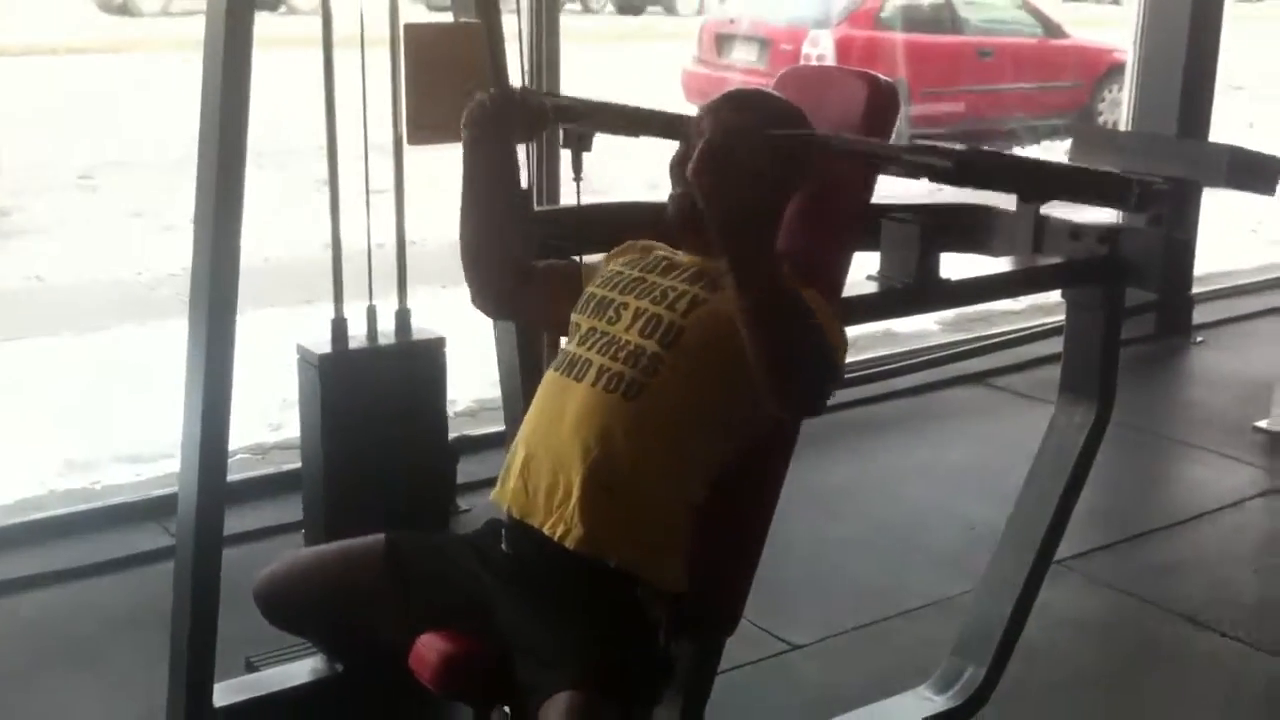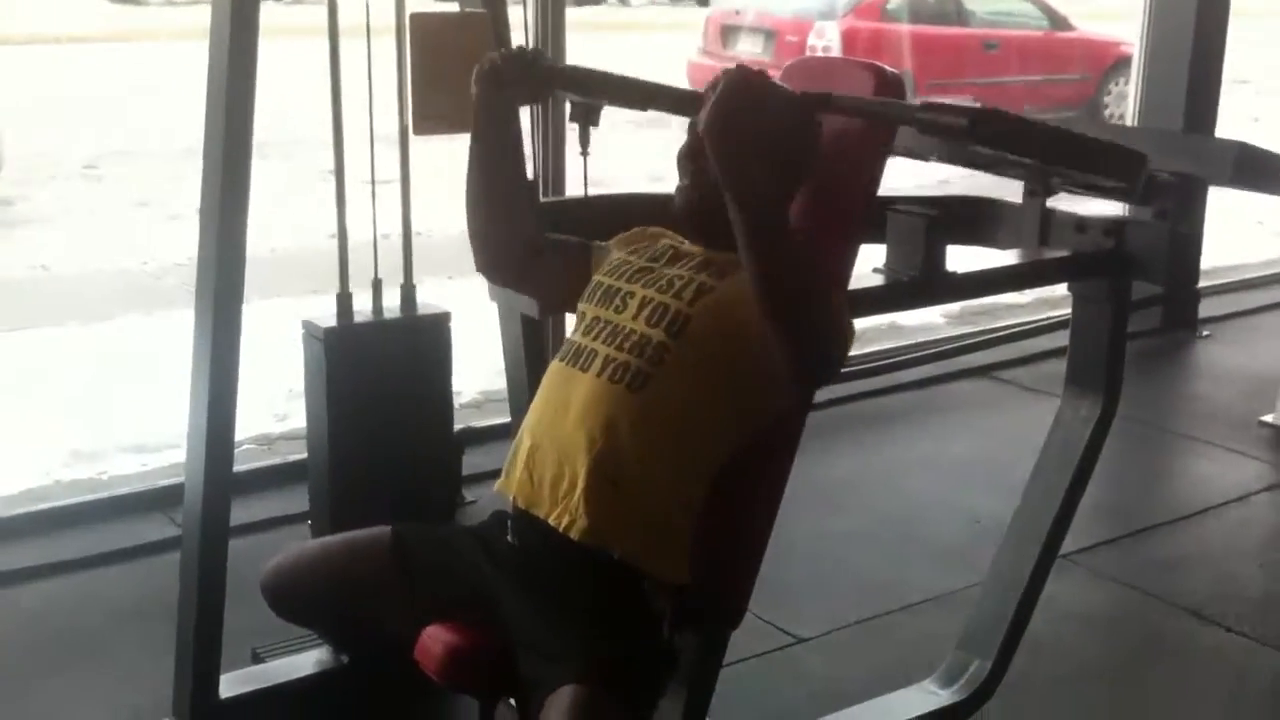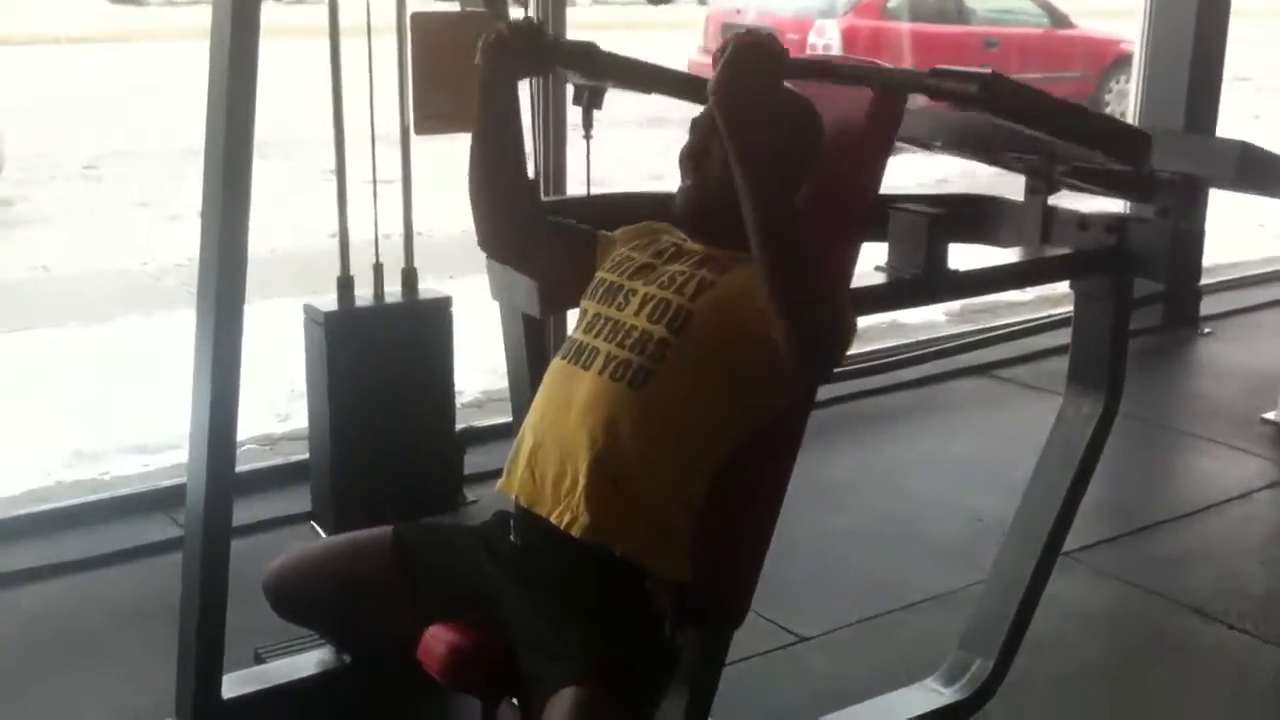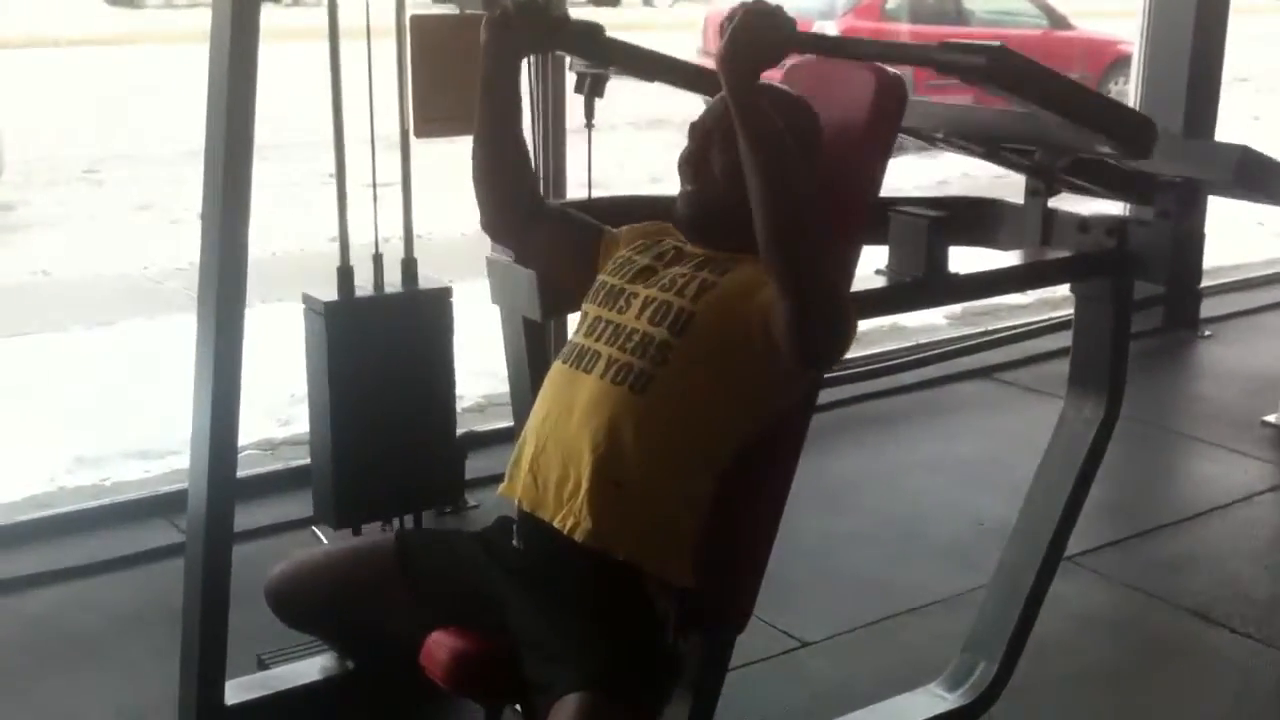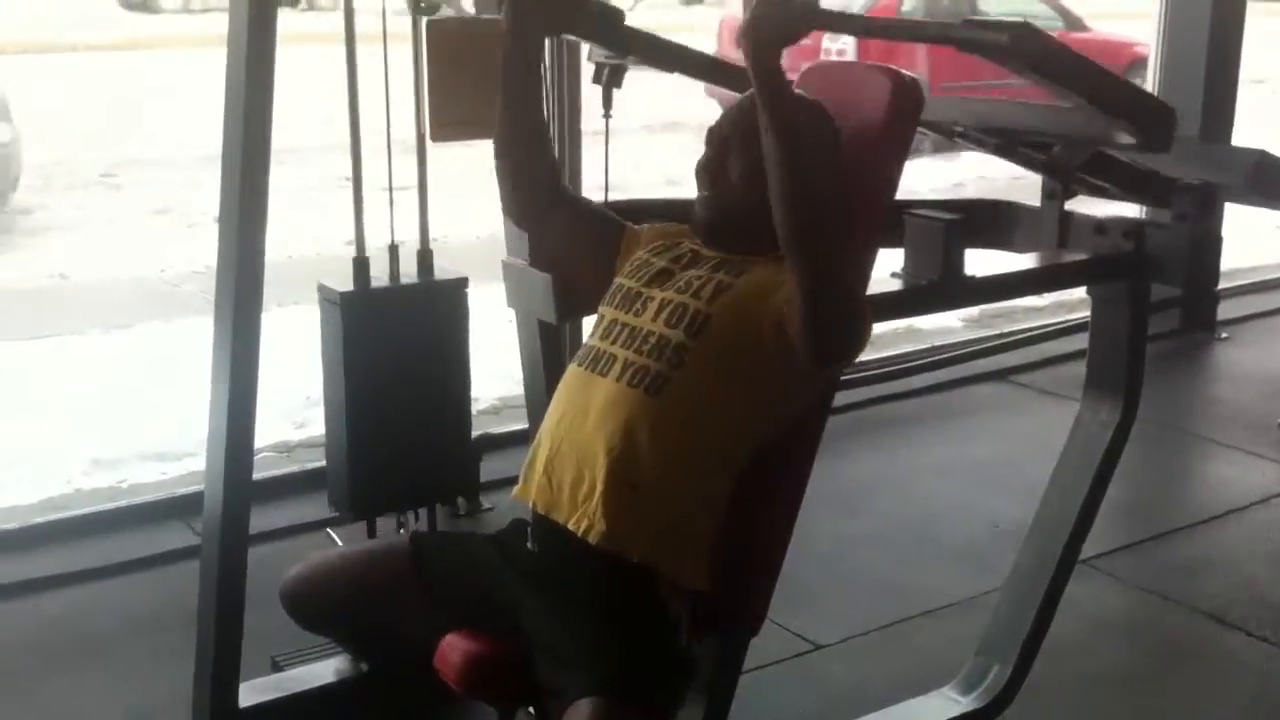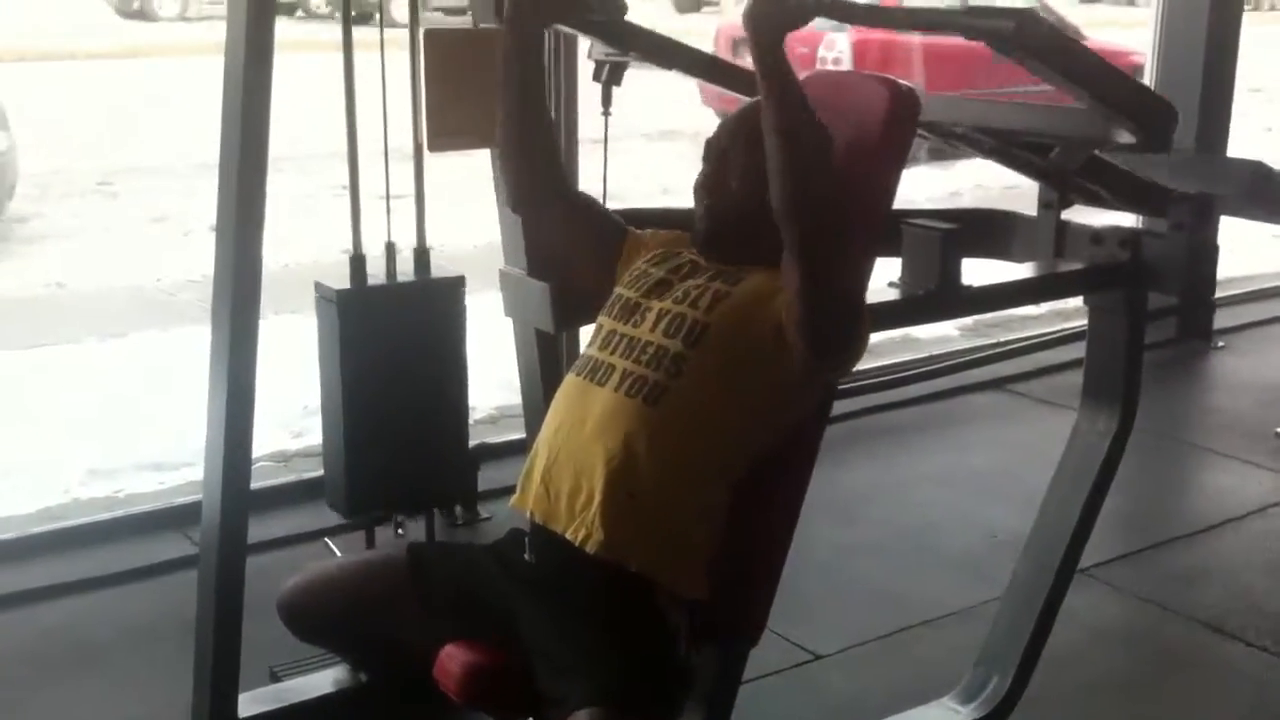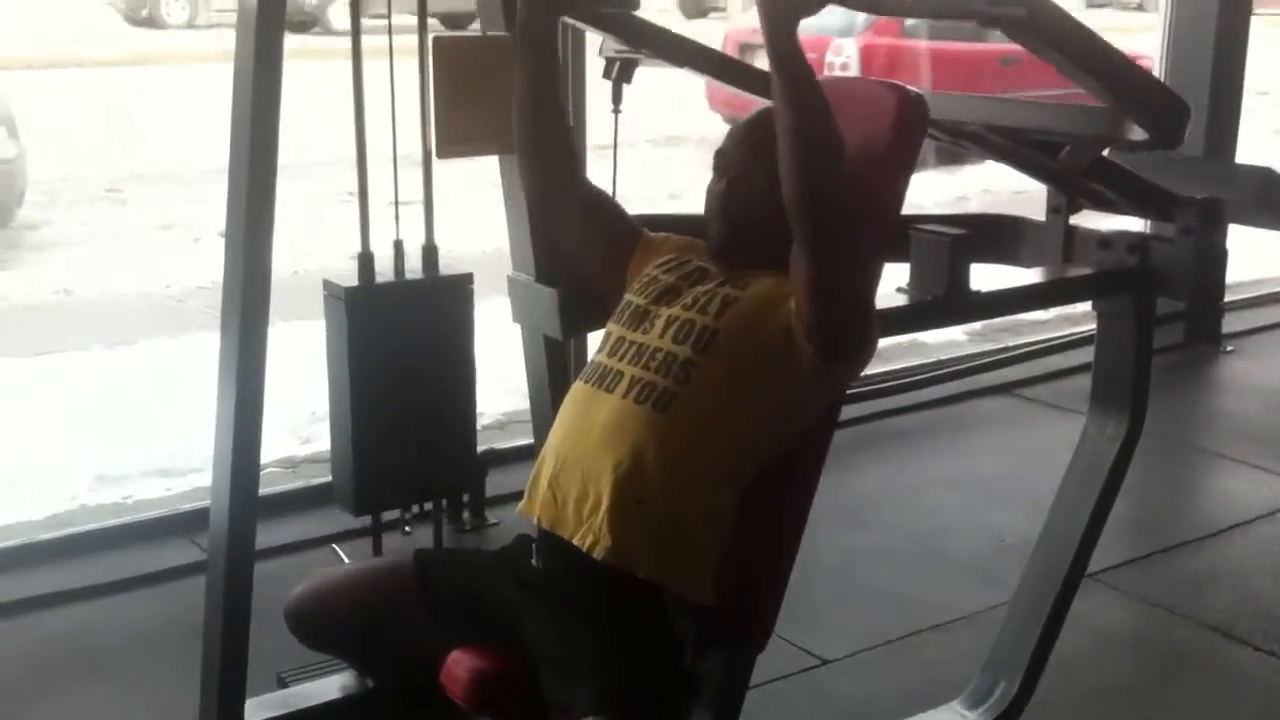
dt=0.1s
person 1, frame 1
left shoulder: (774, 302)
right shoulder: (633, 258)
left elbow: (801, 391)
right elbow: (500, 290)
left wrist: (723, 209)
right wrist: (489, 149)
left hip: (611, 591)
right hip: (505, 545)
right knee: (286, 591)
person 1, frame 2
left shoulder: (773, 285)
right shoulder: (638, 248)
left elbow: (809, 361)
right elbow: (508, 257)
left wrist: (733, 163)
right wrist: (495, 114)
left hip: (617, 584)
right hip: (511, 538)
right knee: (292, 584)
person 1, frame 3
left shoulder: (770, 291)
right shoulder: (640, 243)
left elbow: (812, 339)
right elbow: (509, 235)
left wrist: (743, 116)
right wrist: (498, 83)
left hip: (617, 582)
right hip: (514, 536)
right knee: (292, 582)
person 1, frame 4
left shoulder: (774, 290)
right shoulder: (639, 248)
left elbow: (816, 323)
right elbow: (513, 217)
left wrist: (745, 89)
right wrist: (501, 63)
left hip: (620, 586)
right hip: (515, 541)
right knee: (295, 590)
person 1, frame 5
left shoulder: (791, 300)
right shoulder: (654, 250)
left elbow: (819, 253)
right elbow: (535, 205)
left wrist: (764, 68)
left hip: (633, 590)
right hip: (531, 543)
right knee: (309, 591)
person 1, frame 6
left shoulder: (791, 308)
right shoulder: (653, 258)
left elbow: (818, 239)
right elbow: (539, 197)
left hip: (632, 600)
right hip: (527, 553)
right knee: (307, 604)
person 1, frame 7
left shoulder: (806, 317)
right shoulder: (661, 265)
left elbow: (826, 227)
right elbow: (553, 194)
left hip: (637, 605)
right hip: (534, 560)
right knee: (313, 609)
